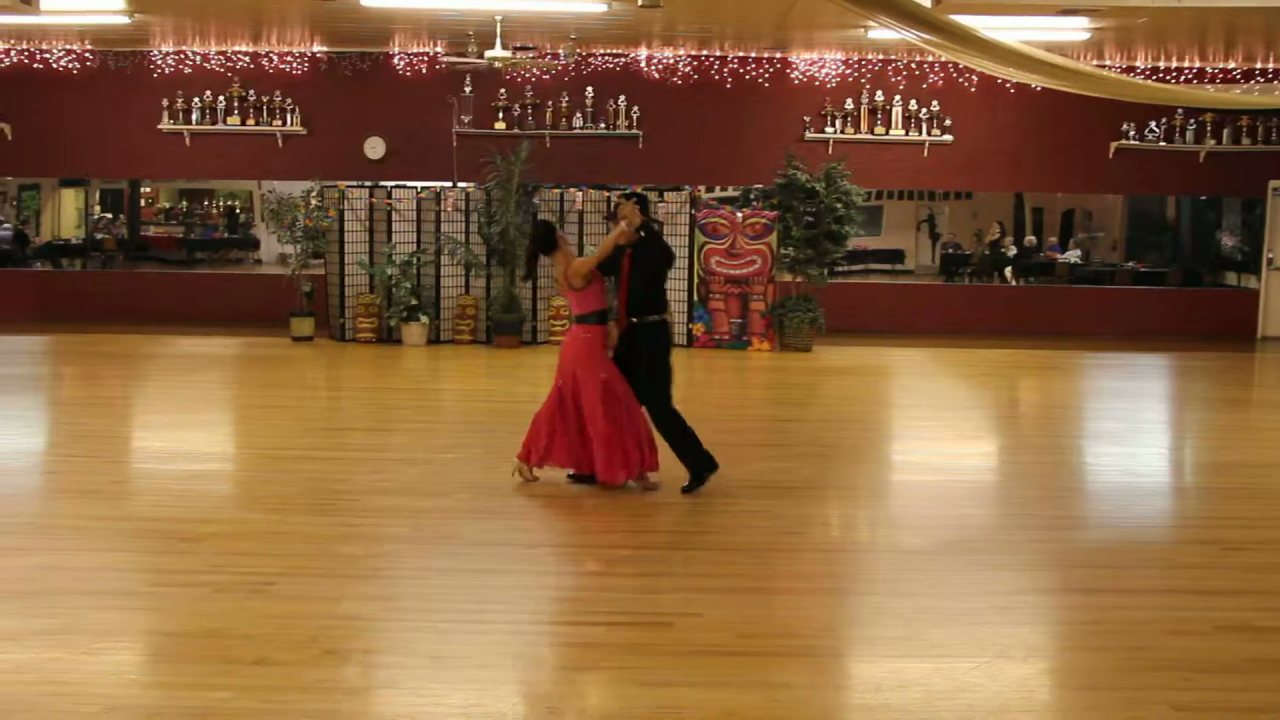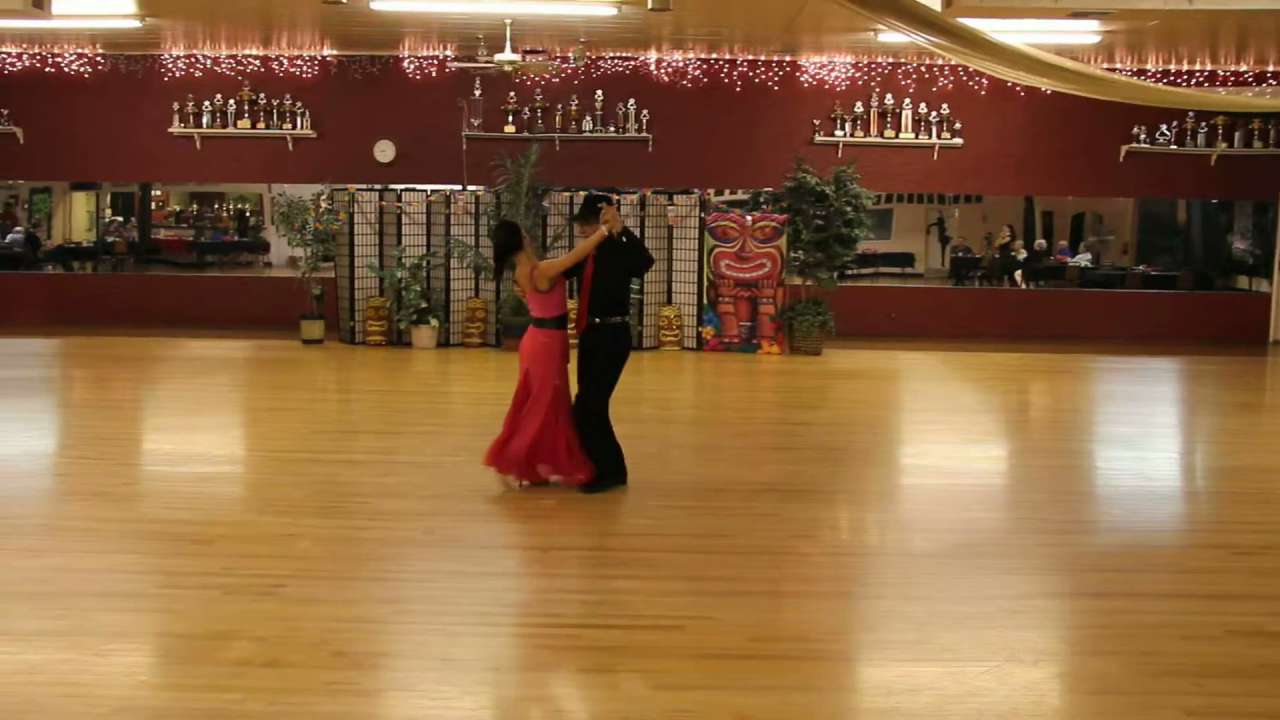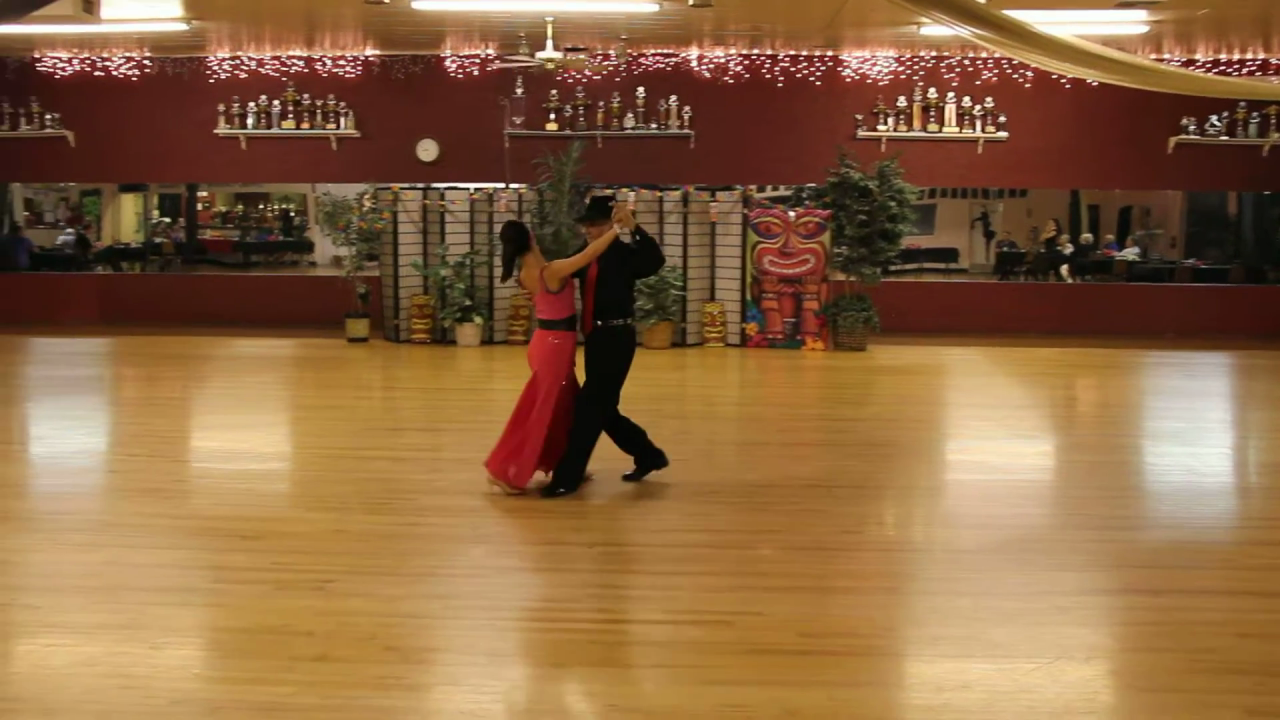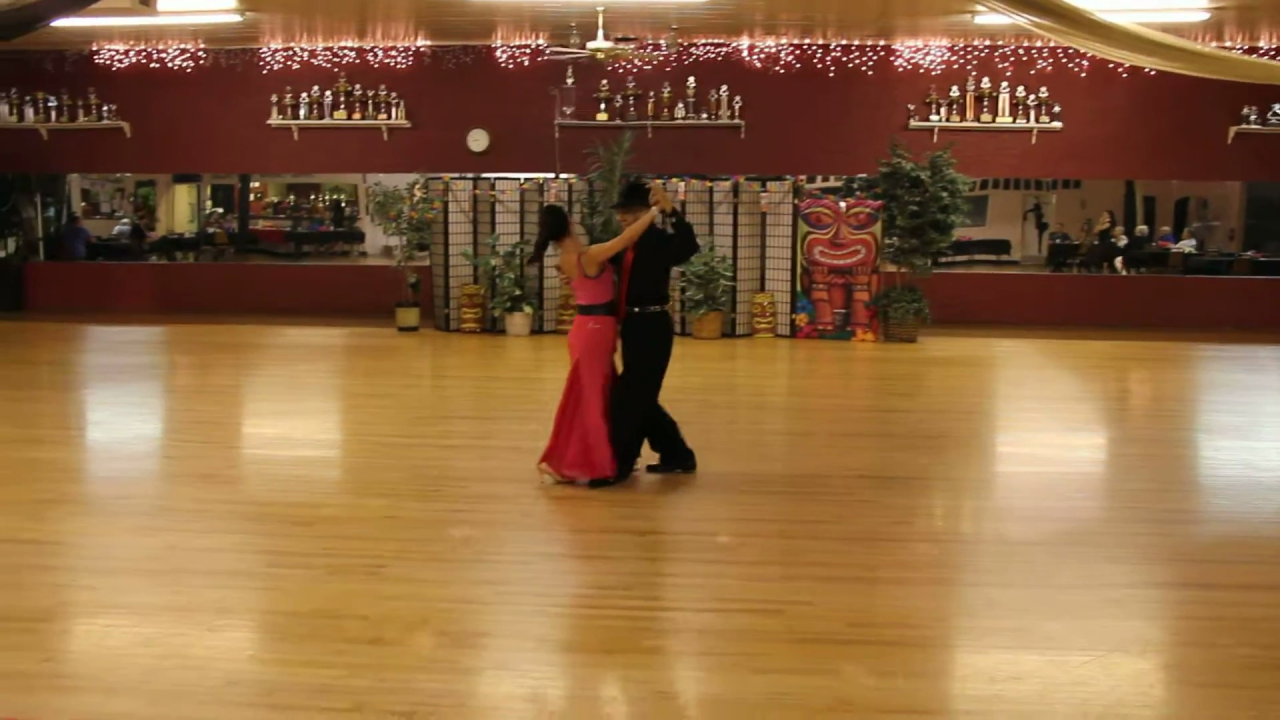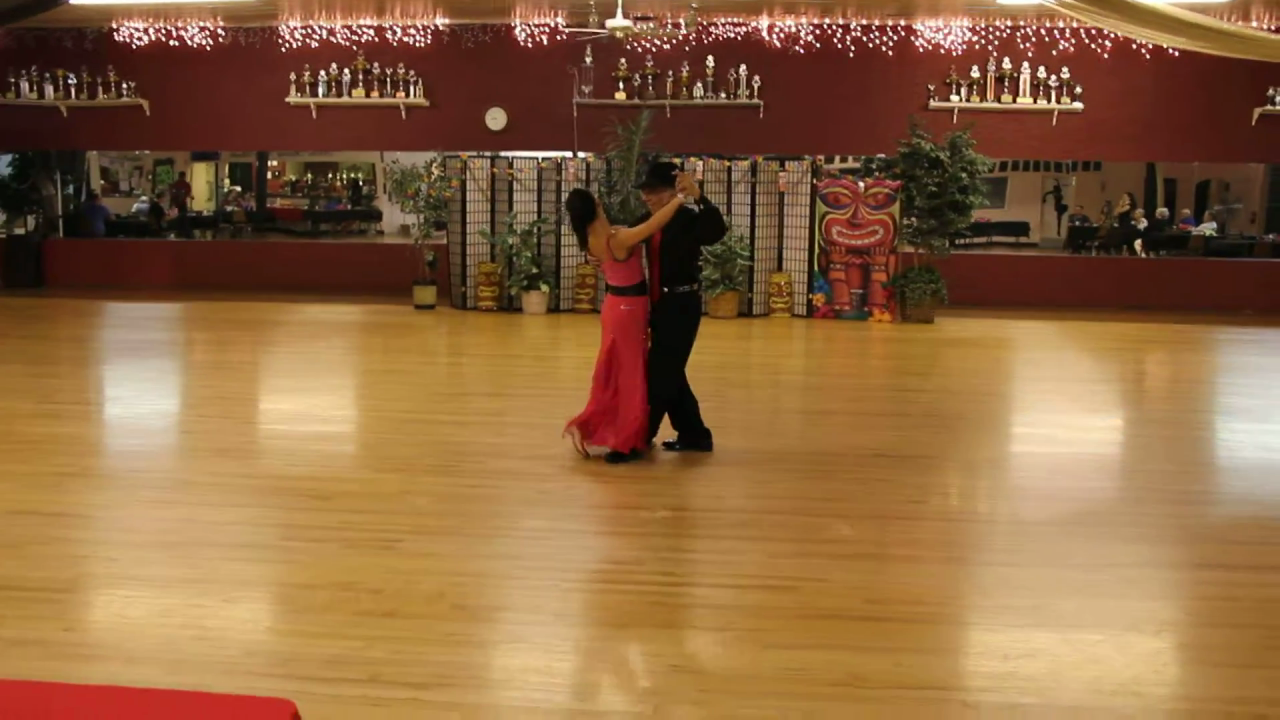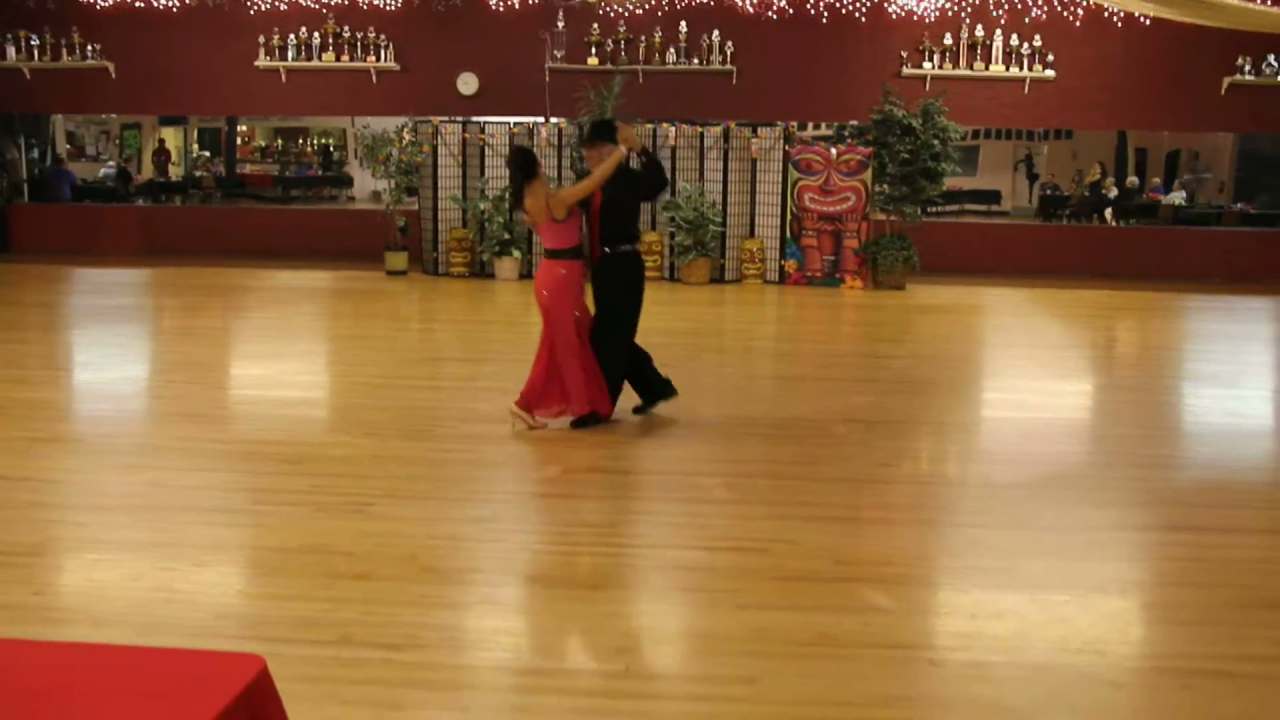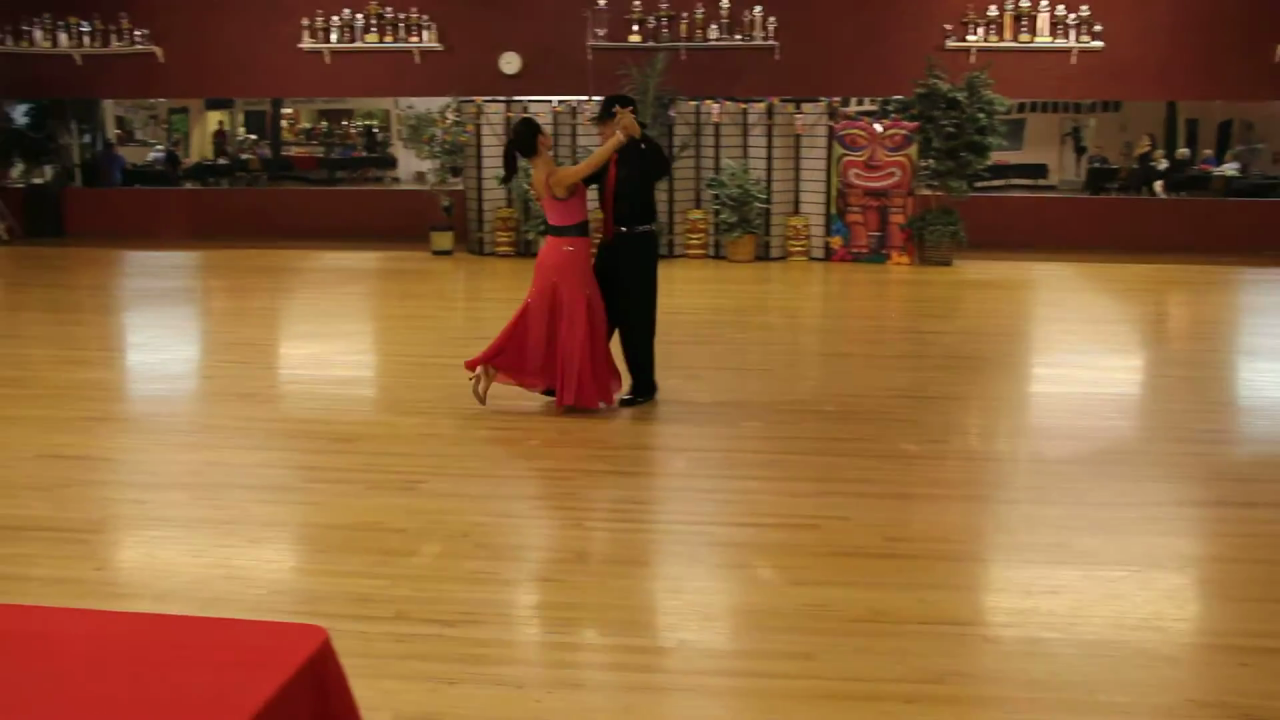
dt=0.4s
person 1, frame 1
left shoulder: (651, 249)
right shoulder: (621, 251)
left elbow: (666, 257)
right elbow: (597, 268)
left wrist: (639, 224)
left hip: (651, 334)
right hip: (630, 333)
left knee: (658, 406)
left ankle: (701, 465)
person 1, frame 2
left shoulder: (618, 252)
right shoulder: (583, 254)
left elbow: (644, 262)
left wrist: (620, 230)
left hip: (612, 335)
right hip: (590, 334)
left knee: (588, 405)
right knee: (591, 406)
left ankle: (608, 470)
right ankle: (610, 470)
person 1, frame 3
left shoulder: (624, 254)
left elbow: (655, 261)
left wrist: (633, 227)
left hip: (615, 338)
right hip: (596, 337)
left knee: (590, 407)
right knee: (602, 408)
left ankle: (568, 477)
right ankle: (648, 456)
person 1, frame 4
left shoulder: (661, 239)
left elbow: (688, 246)
left wrist: (669, 211)
left hip: (652, 325)
right hip: (633, 324)
left knee: (633, 396)
right knee: (639, 395)
left ankle: (619, 466)
right ankle: (677, 455)
person 1, frame 5
left shoulder: (689, 220)
right shoulder: (651, 221)
left elbow: (716, 230)
left wrist: (697, 197)
left hip: (681, 304)
right hip: (662, 303)
left knee: (660, 372)
right knee: (669, 371)
right ankle: (695, 434)
person 1, frame 6
left shoulder: (628, 178)
left elbow: (658, 183)
left wrist: (639, 150)
left hip: (623, 264)
right hip: (603, 264)
left knee: (609, 337)
right knee: (614, 335)
right ankle: (655, 387)
person 1, frame 7
left shoulder: (639, 157)
right shoulder: (606, 158)
left elbow: (662, 166)
left wrist: (637, 134)
left hip: (637, 244)
right hip: (611, 243)
left knee: (635, 317)
left ankle: (644, 385)
person 2, frame 1
left shoulder: (563, 270)
right shoulder: (575, 268)
left elbow: (599, 261)
right elbow: (601, 250)
left wrist: (623, 233)
right wrist: (624, 226)
left hip: (579, 339)
right hip: (587, 341)
left knee: (563, 403)
right knee: (611, 404)
left ankle: (528, 458)
right ankle: (631, 470)
person 2, frame 2
left shoulder: (521, 272)
right shoulder: (541, 270)
left elbow: (566, 264)
right elbow: (579, 253)
right wrist: (605, 230)
left hip: (538, 340)
right hip: (547, 343)
left knee: (536, 408)
right knee: (545, 408)
left ankle: (529, 468)
right ankle: (505, 463)
person 2, frame 3
left shoulder: (525, 275)
right shoulder: (552, 271)
right elbow: (589, 254)
right wrist: (616, 229)
left hip: (546, 341)
right hip: (556, 345)
left knee: (564, 406)
right knee: (539, 411)
right ankle: (503, 470)
person 2, frame 4
left shoulder: (564, 260)
right shoulder: (590, 256)
right elbow: (628, 237)
right wrist: (654, 212)
left hip: (586, 328)
right hip: (596, 330)
left knee: (599, 396)
right knee: (590, 399)
right ankle: (560, 462)
person 2, frame 5
left shoulder: (592, 241)
right shoulder: (619, 239)
right elbow: (656, 222)
right wrist: (682, 196)
left hip: (616, 306)
right hip: (629, 310)
left knee: (616, 375)
right knee: (629, 377)
person 2, frame 6
left shoulder: (528, 202)
right shoulder: (558, 199)
right elbow: (595, 179)
right wrist: (622, 149)
left hip: (550, 272)
right hip: (563, 275)
left knee: (577, 338)
right knee: (563, 343)
left ankle: (586, 403)
right ankle: (547, 405)
person 2, frame 7
left shoulder: (540, 174)
right shoulder: (558, 177)
left elbow: (581, 176)
right elbow: (594, 162)
right wrist: (622, 134)
left hip: (554, 251)
right hip: (571, 254)
left knee: (539, 318)
right knee: (579, 322)
left ankle: (490, 367)
right ankle: (576, 393)
